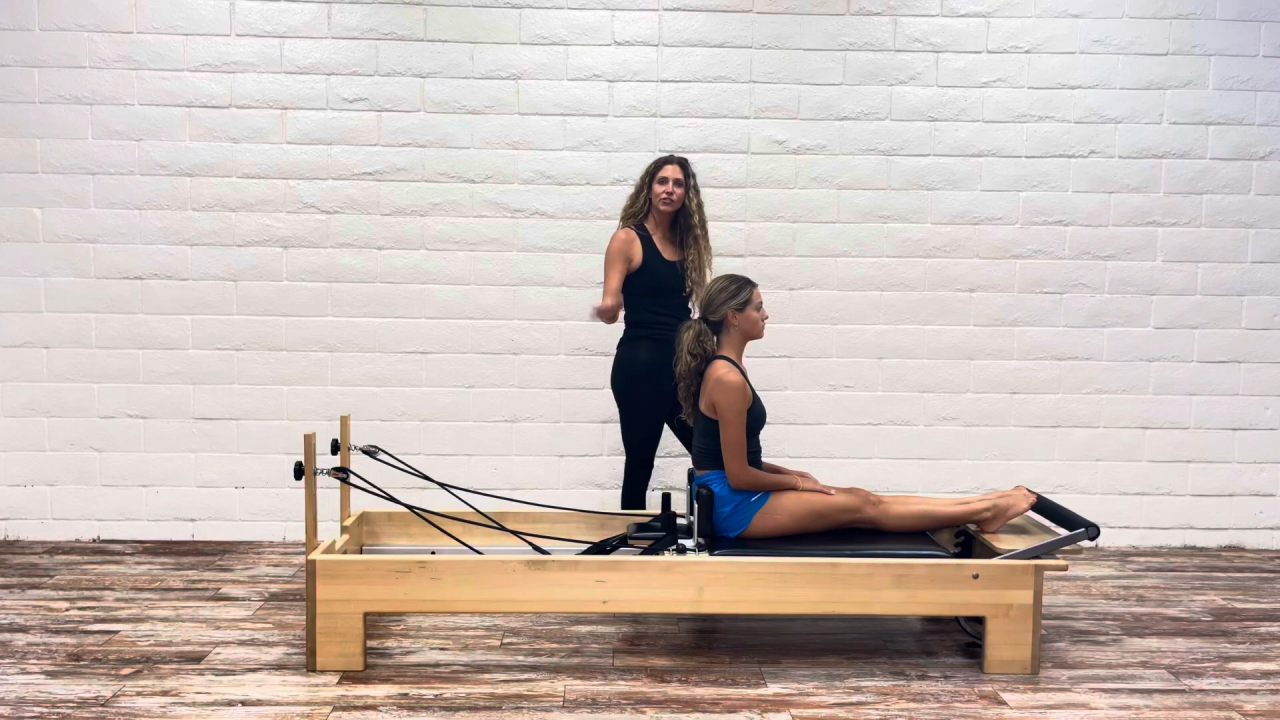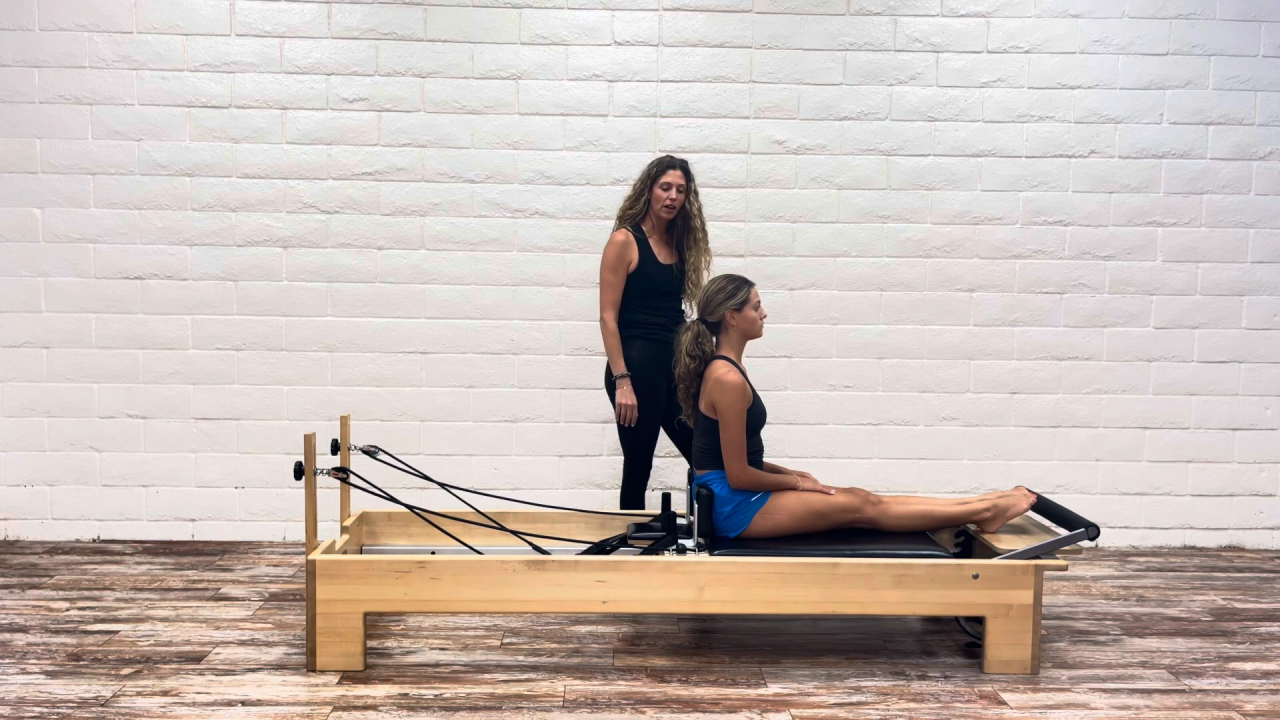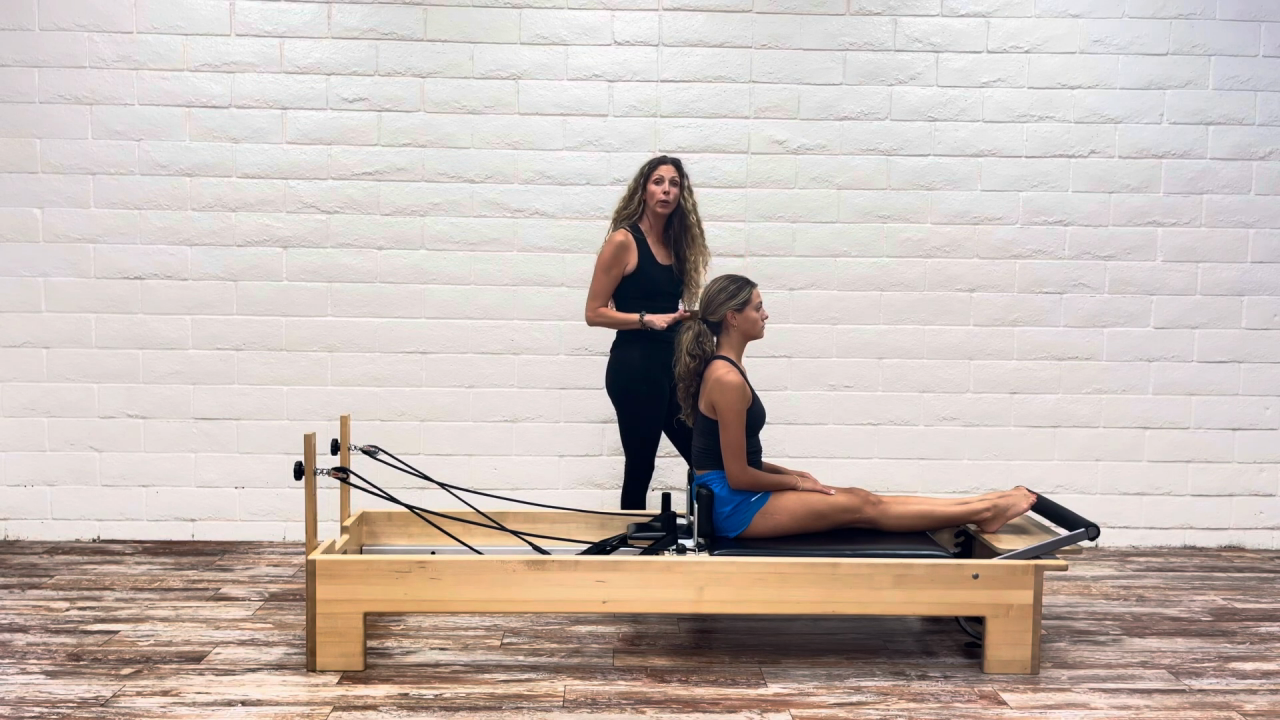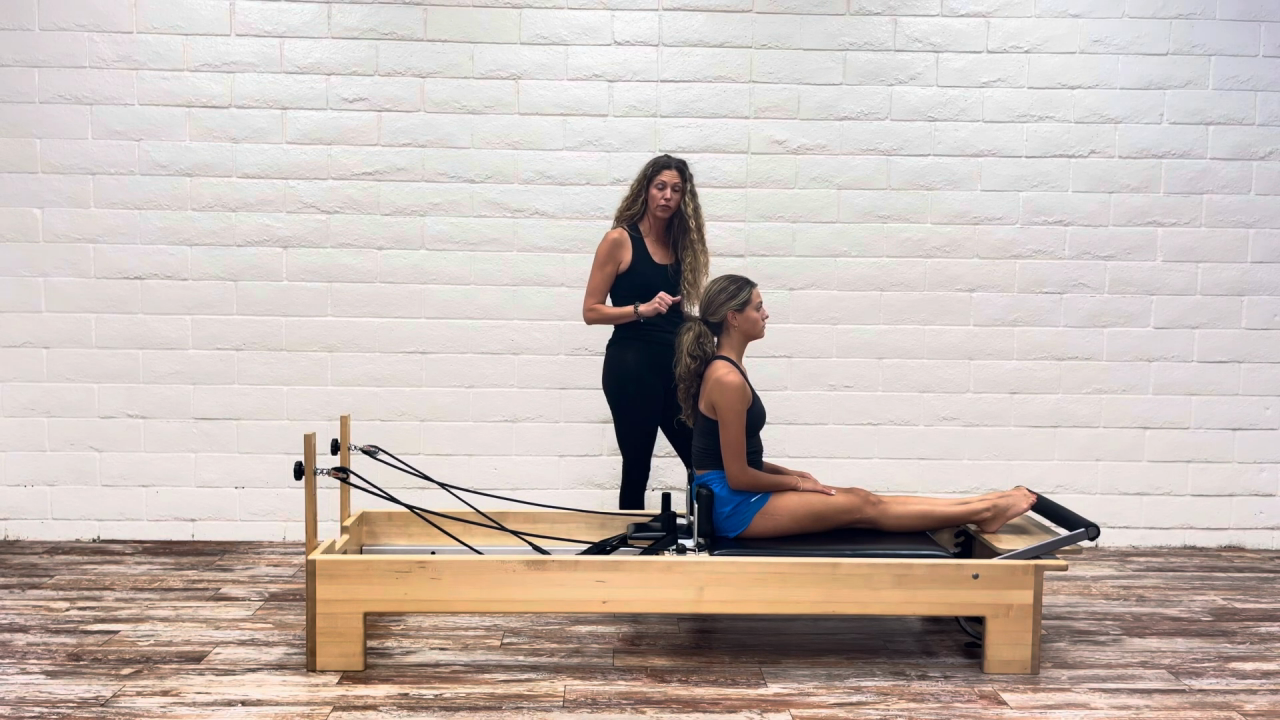
dt=1s
person 1, frame 1
left shoulder: (724, 367)
right shoulder: (728, 380)
right elbow: (738, 476)
left wrist: (787, 473)
right wrist: (796, 483)
left hip: (732, 494)
right hip: (733, 504)
left knee: (858, 498)
right knee: (862, 507)
left ankle: (978, 505)
right ankle: (982, 512)
person 1, frame 2
left shoulder: (724, 368)
right shoulder: (728, 379)
right elbow: (739, 475)
left wrist: (788, 474)
right wrist: (795, 482)
left hip: (732, 493)
right hip: (733, 504)
left knee: (858, 497)
right knee: (861, 507)
left ankle: (980, 506)
right ankle: (982, 513)
person 1, frame 3
left shoulder: (723, 368)
right shoulder: (727, 380)
right elbow: (738, 475)
left wrist: (788, 474)
right wrist: (795, 483)
left hip: (731, 494)
right hip: (733, 505)
left knee: (858, 497)
right knee: (861, 507)
left ankle: (979, 505)
right ankle: (982, 512)
person 1, frame 4
left shoulder: (724, 368)
right shoulder: (728, 380)
right elbow: (738, 476)
left wrist: (788, 474)
right wrist: (796, 483)
left hip: (732, 494)
right hip: (733, 504)
left knee: (858, 497)
right knee: (861, 507)
left ankle: (978, 505)
right ankle: (981, 513)
person 2, frame 1
left shoulder: (687, 241)
right shoulder: (628, 239)
right elbow: (612, 311)
right wrist: (607, 308)
right hip: (640, 363)
right knee: (639, 466)
person 2, frame 2
left shoulder: (679, 242)
right shoulder: (624, 241)
right elbow: (608, 317)
right wrist: (621, 381)
left hip: (676, 363)
right hip: (638, 364)
right knee: (638, 467)
person 2, frame 3
left shoulder: (673, 242)
right shoulder: (622, 241)
right elbow: (594, 313)
right wrist: (648, 319)
left hip: (672, 362)
right hip: (635, 364)
right knee: (640, 467)
person 2, frame 4
left shoulder: (680, 243)
right shoulder: (619, 240)
right elbow: (591, 311)
right wrist: (643, 309)
left hip: (674, 364)
right hip: (631, 365)
right knee: (637, 467)
